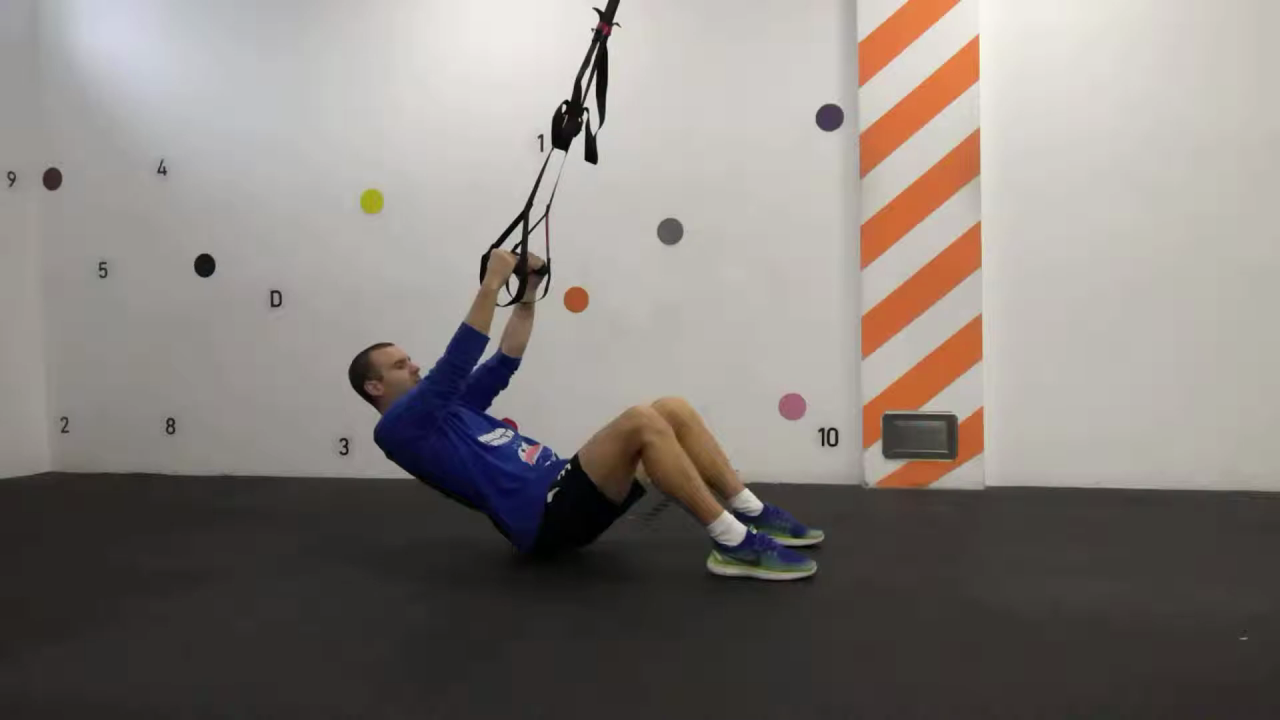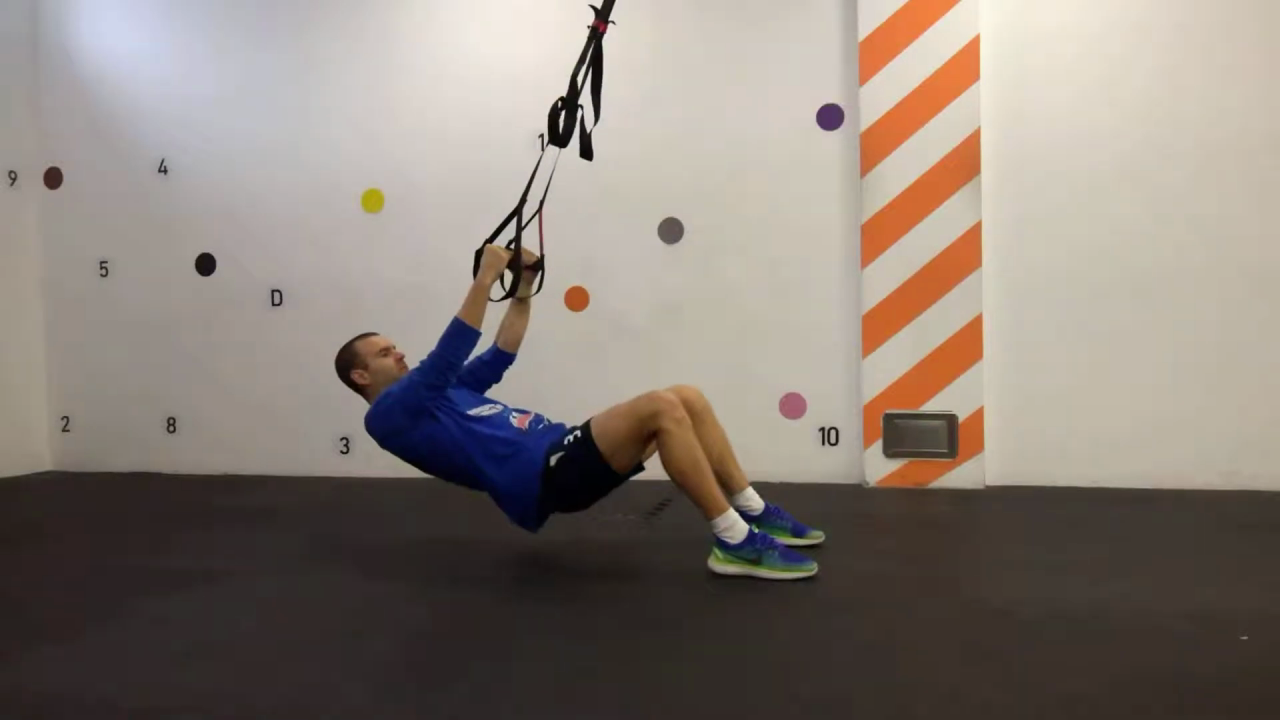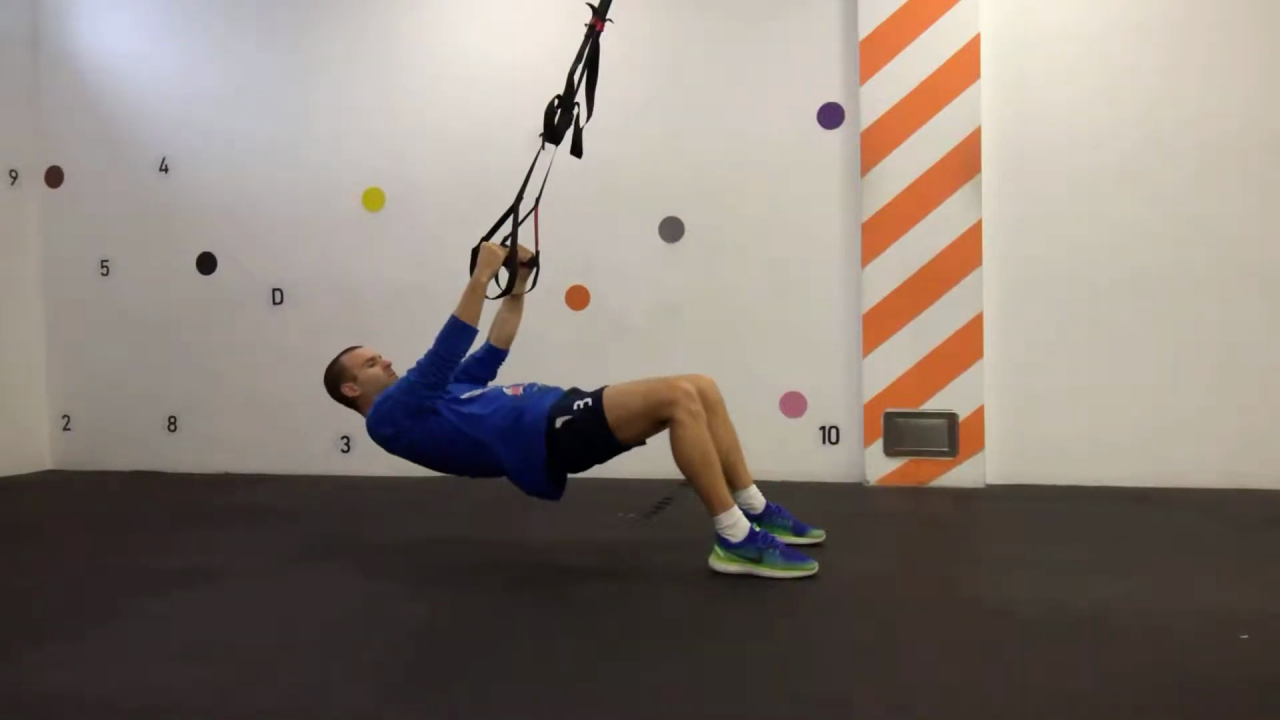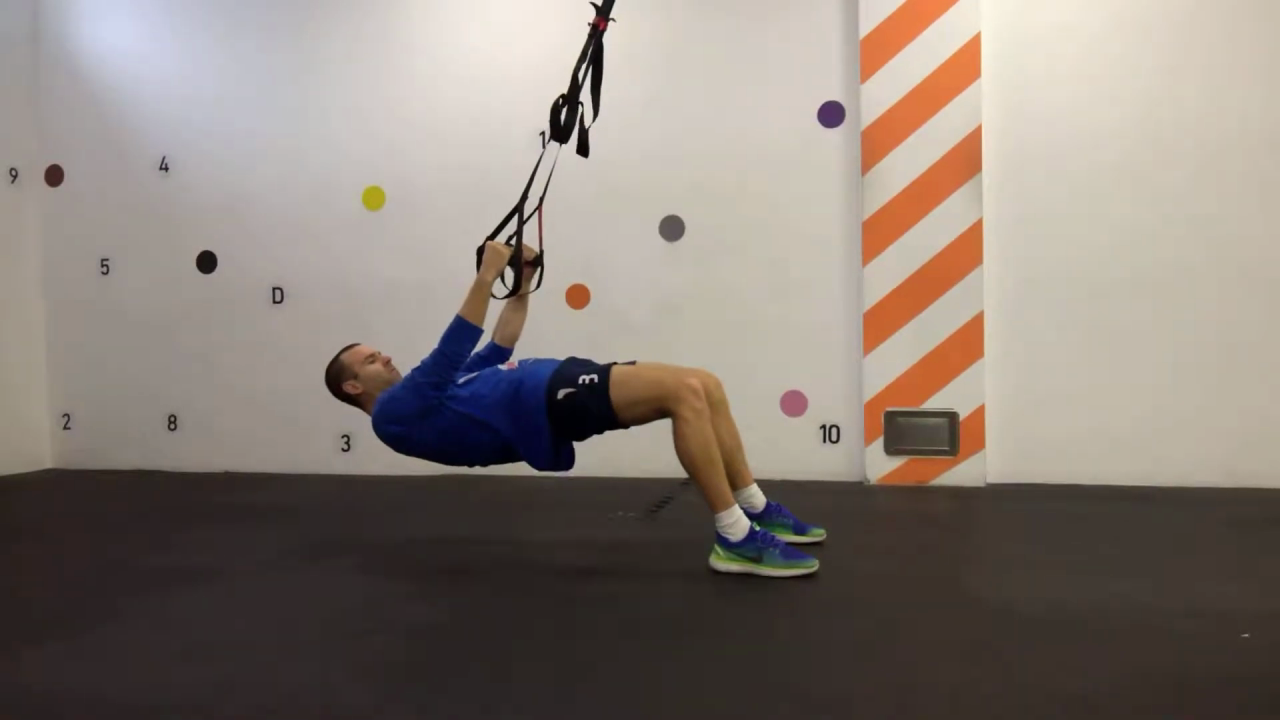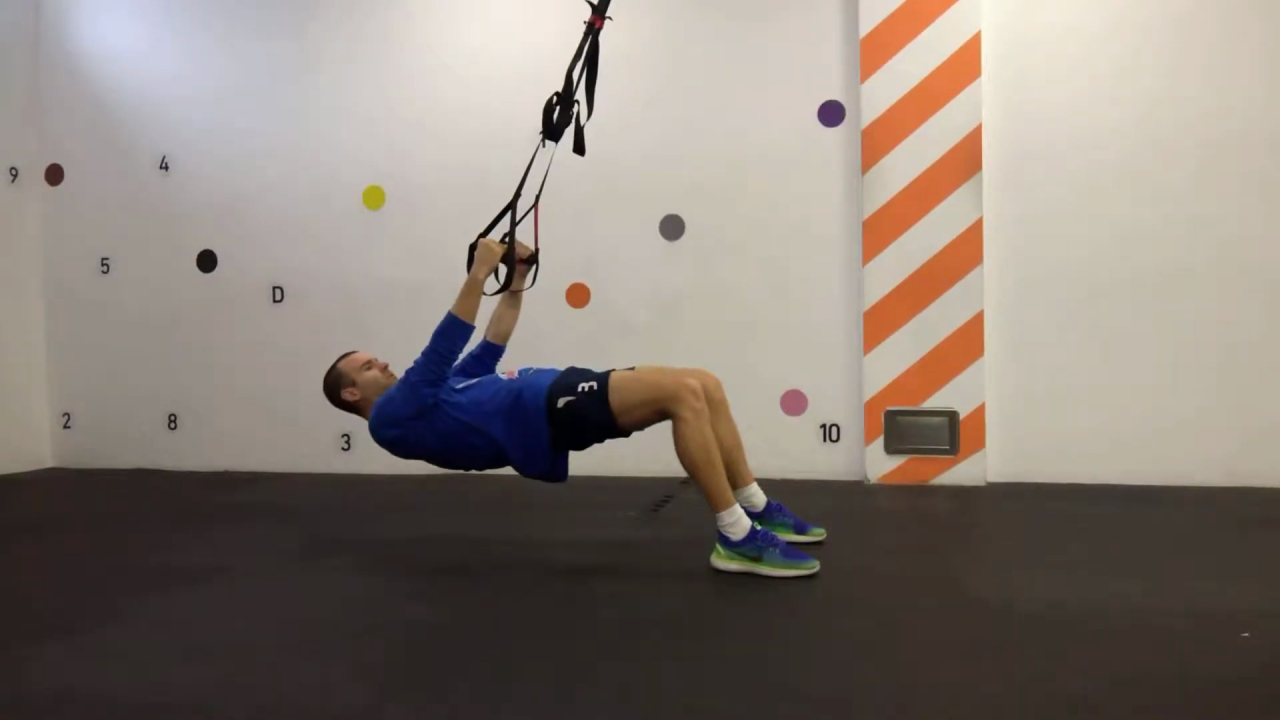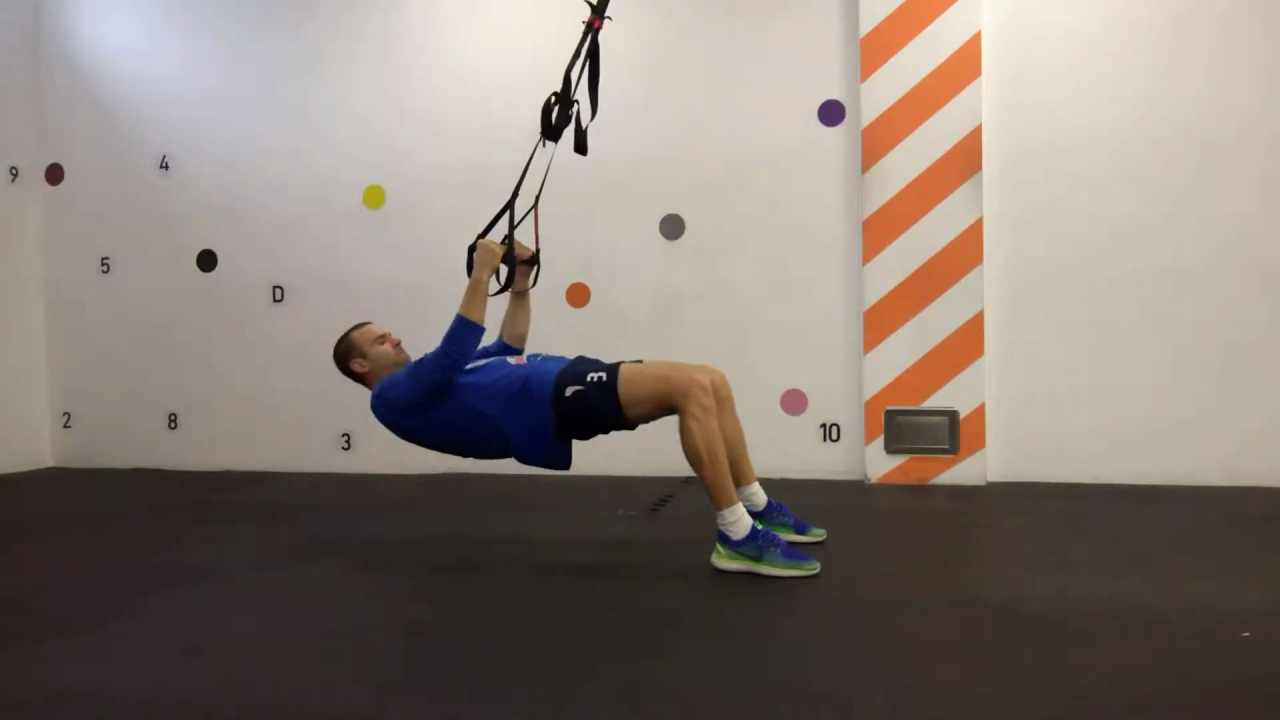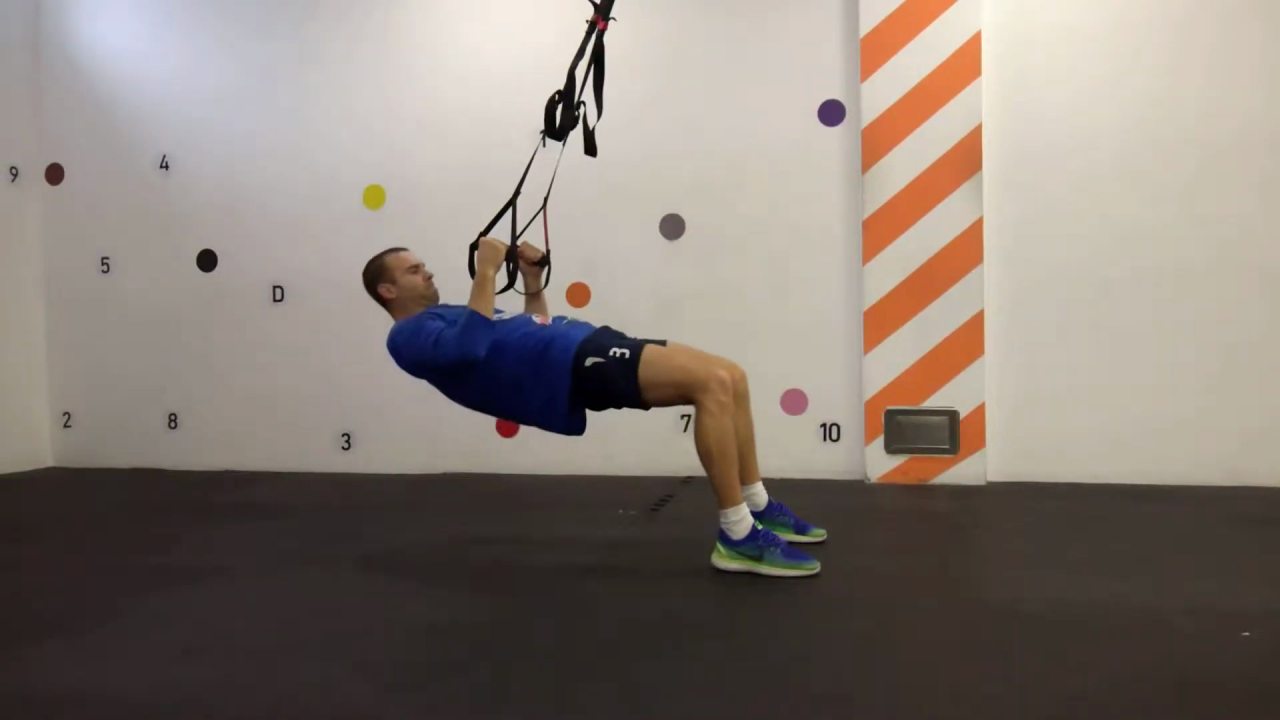
dt=0.4s
person 1, frame 1
left shoulder: (446, 409)
right shoulder: (400, 429)
left elbow: (502, 365)
right elbow: (453, 366)
left wrist: (527, 293)
right wrist: (490, 286)
left hip: (564, 491)
right hip: (548, 515)
left knee: (672, 411)
right knee: (643, 421)
left ankle: (756, 516)
right ankle: (734, 543)
person 1, frame 2
left shoulder: (435, 396)
right shoulder: (389, 417)
left elbow: (499, 357)
right elbow: (444, 358)
left wrist: (523, 289)
right wrist: (483, 281)
left hip: (558, 454)
right hip: (543, 474)
left knee: (687, 399)
right knee: (663, 407)
left ankle: (755, 514)
right ankle: (734, 542)
person 1, frame 3
left shoulder: (427, 399)
right shoulder: (389, 420)
left elbow: (490, 355)
right elbow: (441, 358)
left wrist: (516, 286)
right wrist: (480, 278)
left hip: (557, 416)
right hip: (546, 434)
left knee: (700, 390)
right knee: (680, 397)
left ankle: (757, 511)
right ankle: (736, 540)
person 1, frame 4
left shoulder: (426, 395)
right shoulder: (395, 417)
left elbow: (495, 352)
right elbow: (447, 355)
left wrist: (521, 284)
right wrist: (486, 277)
left hip: (557, 385)
right hip: (546, 403)
left knee: (704, 385)
right knee: (686, 391)
left ankle: (757, 510)
right ankle: (736, 538)
person 1, frame 5
left shoulder: (425, 395)
right shoulder: (391, 420)
left elbow: (488, 349)
right elbow: (439, 353)
left wrist: (515, 280)
right wrist: (478, 274)
left hip: (556, 395)
right hip: (547, 414)
left knee: (704, 386)
right knee: (685, 393)
left ankle: (758, 510)
right ankle: (738, 537)
person 1, frame 6
left shoulder: (426, 381)
right shoulder: (392, 398)
left elbow: (506, 351)
right elbow: (455, 354)
left wrist: (520, 282)
right wrist: (481, 275)
left hip: (560, 384)
right hip: (552, 399)
left knee: (710, 382)
right knee: (693, 388)
left ankle: (758, 509)
right ankle: (738, 537)
person 1, frame 7
left shoulder: (439, 317)
right shoulder: (408, 337)
right elbow: (469, 348)
left wrist: (531, 282)
right wrist: (485, 272)
left hip: (583, 345)
right hip: (570, 364)
left knee: (730, 378)
right knee: (715, 384)
left ankle: (758, 508)
right ankle: (738, 536)
